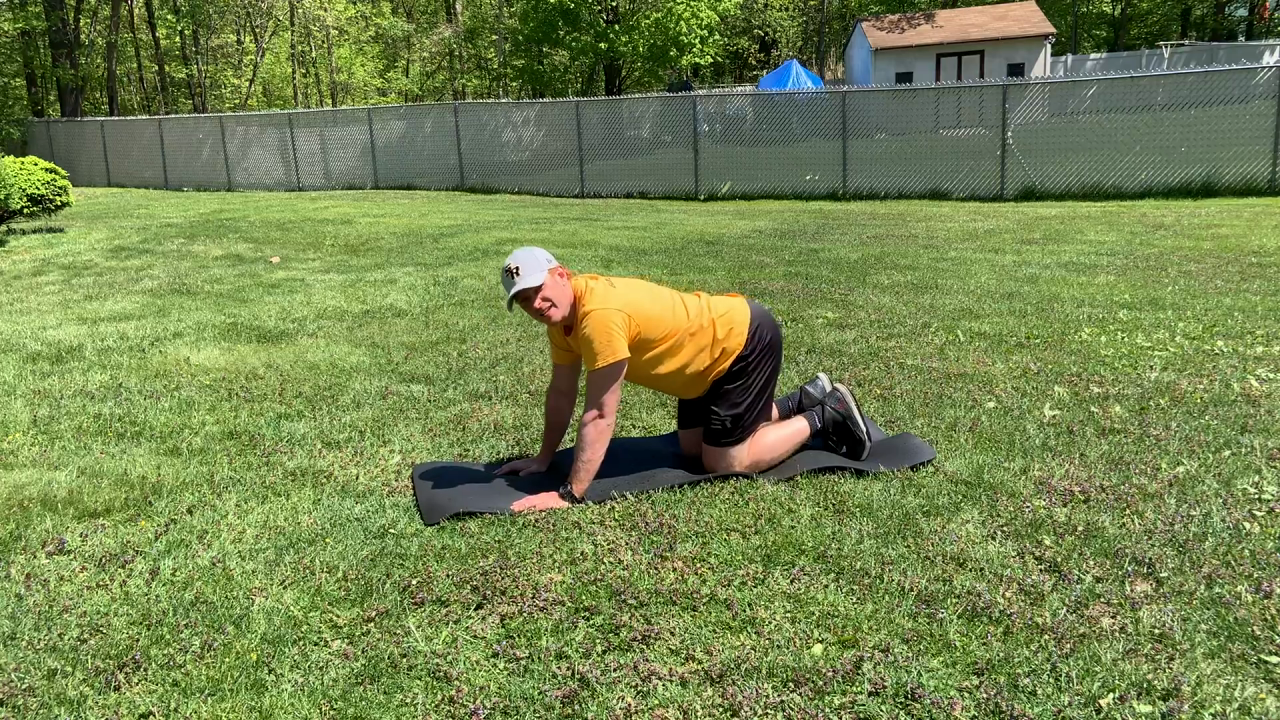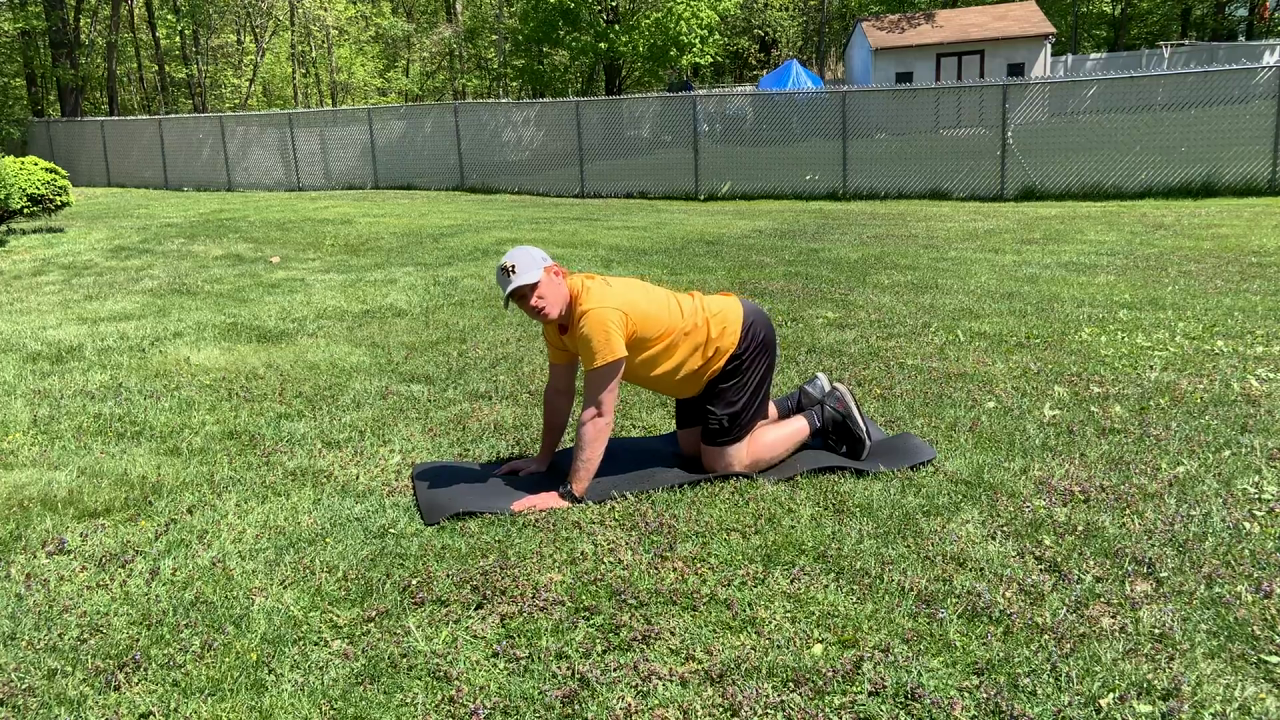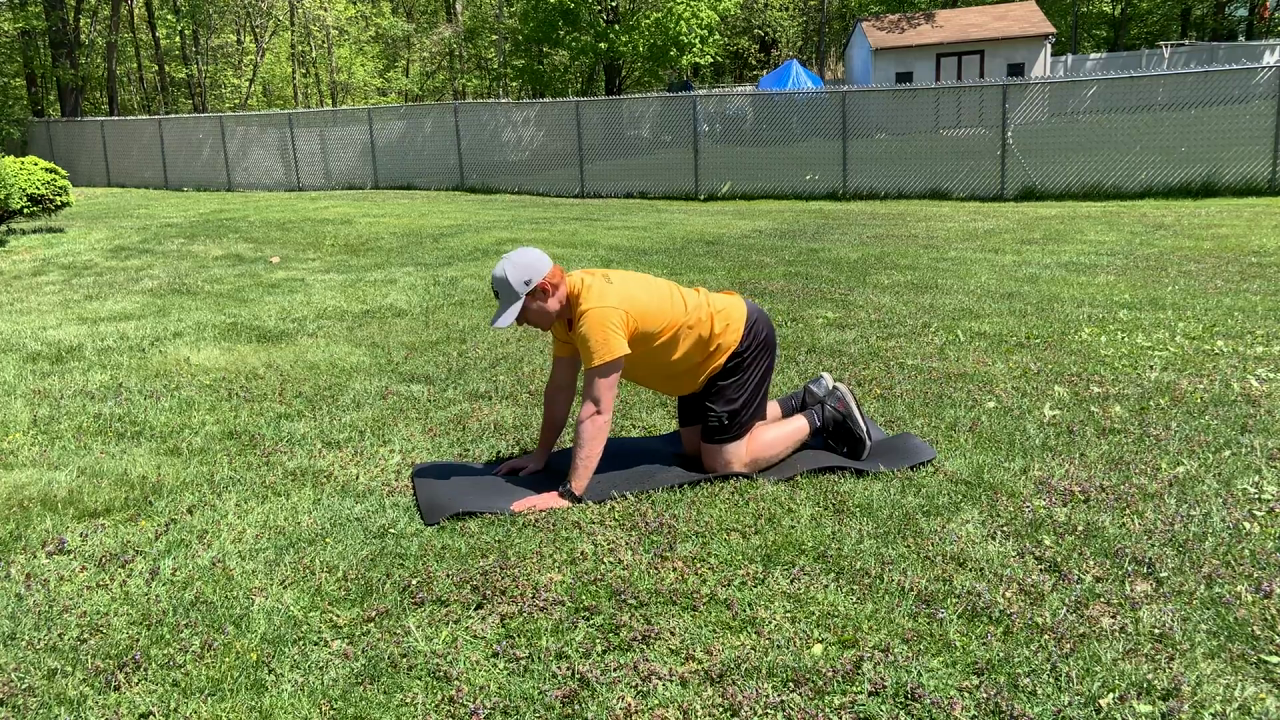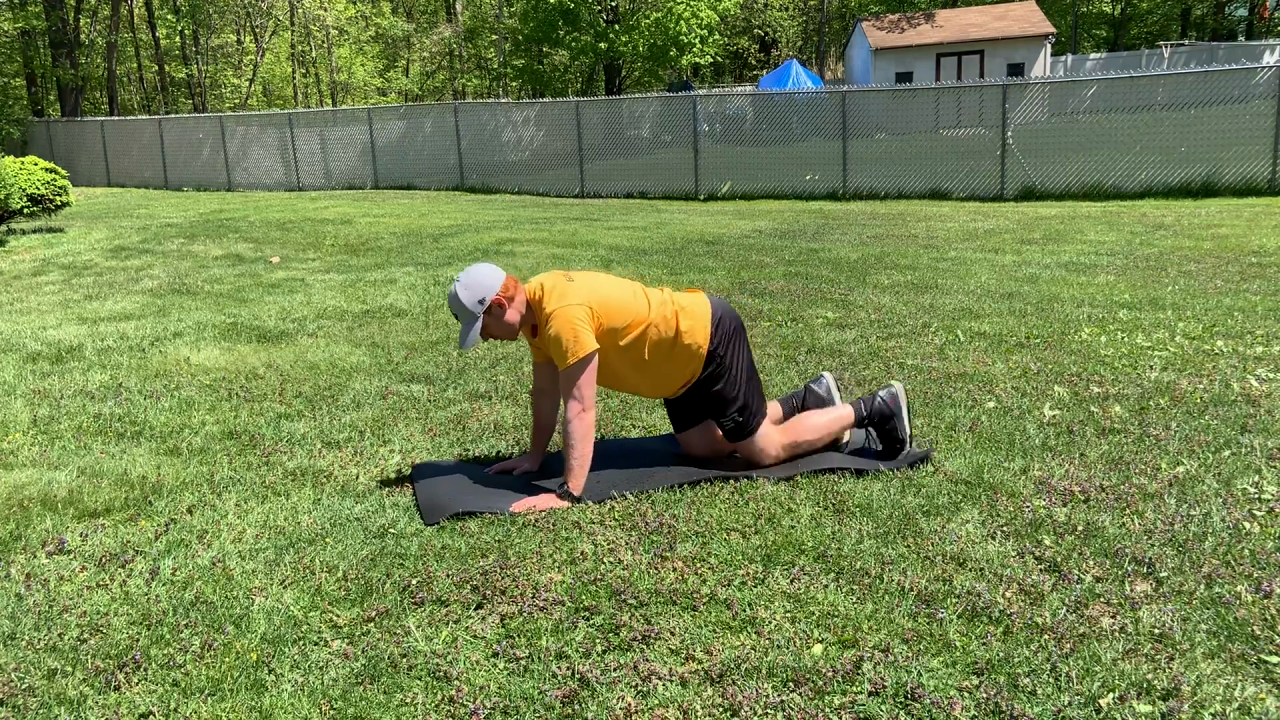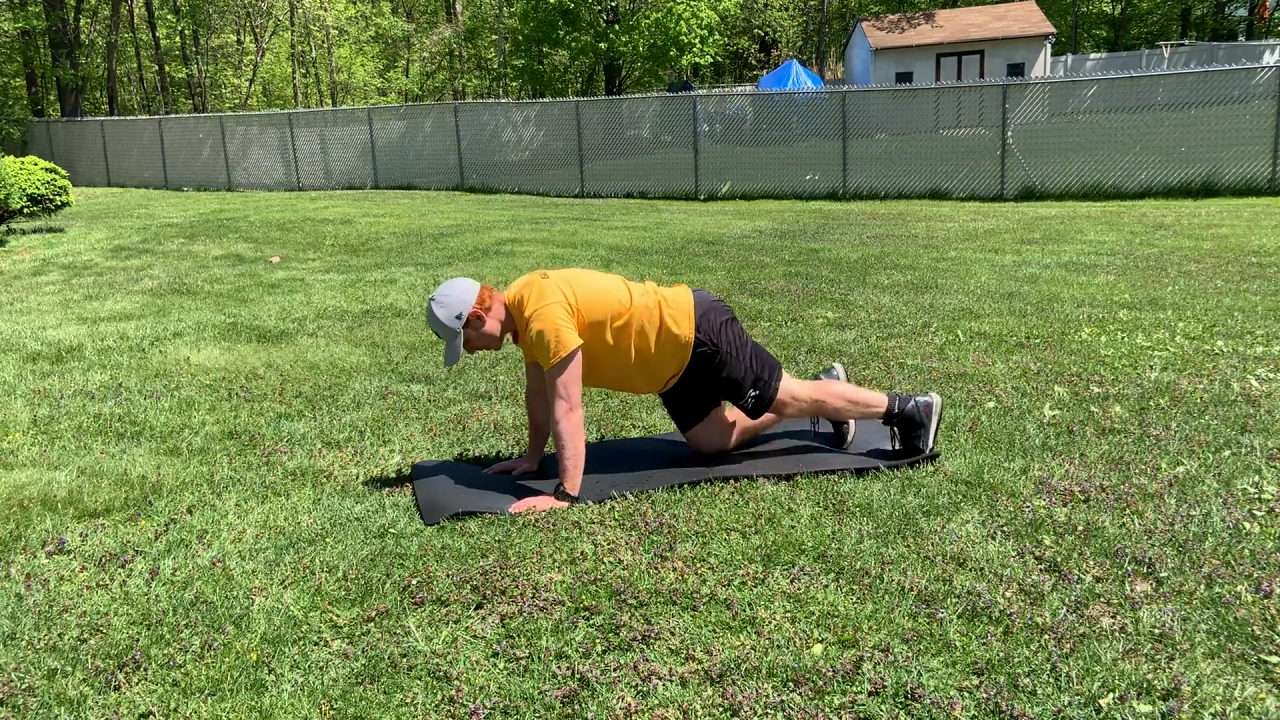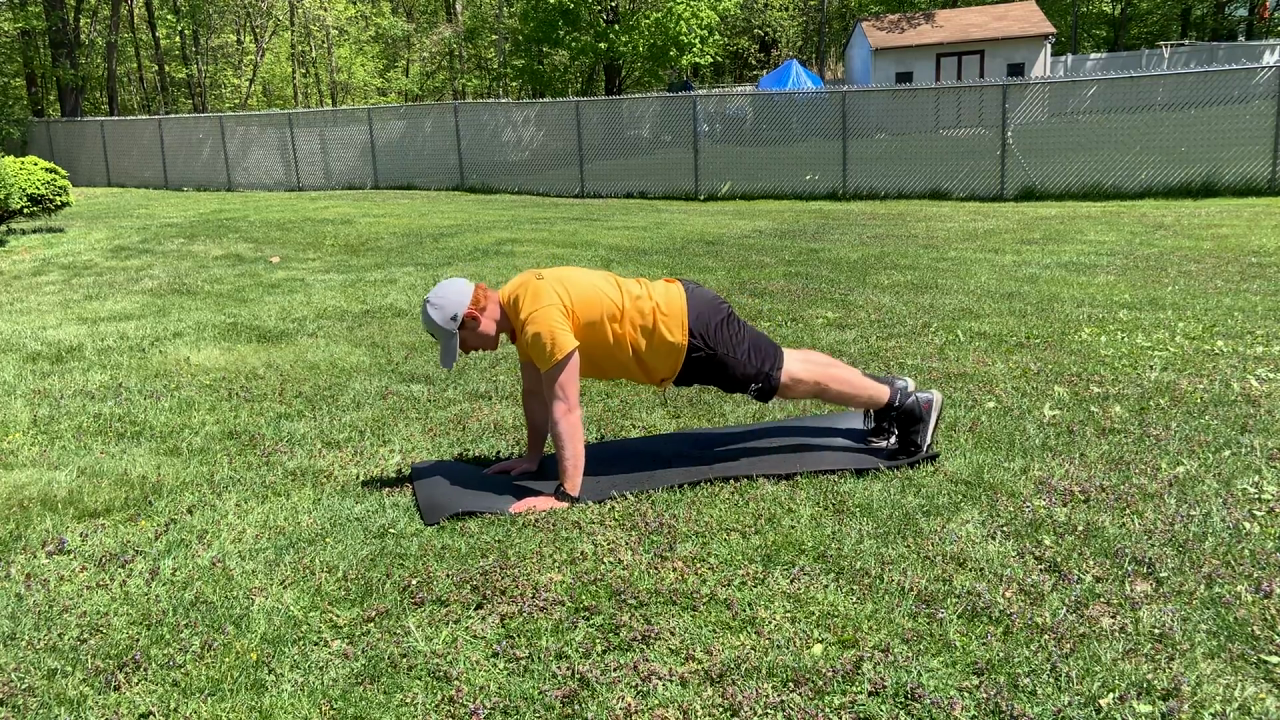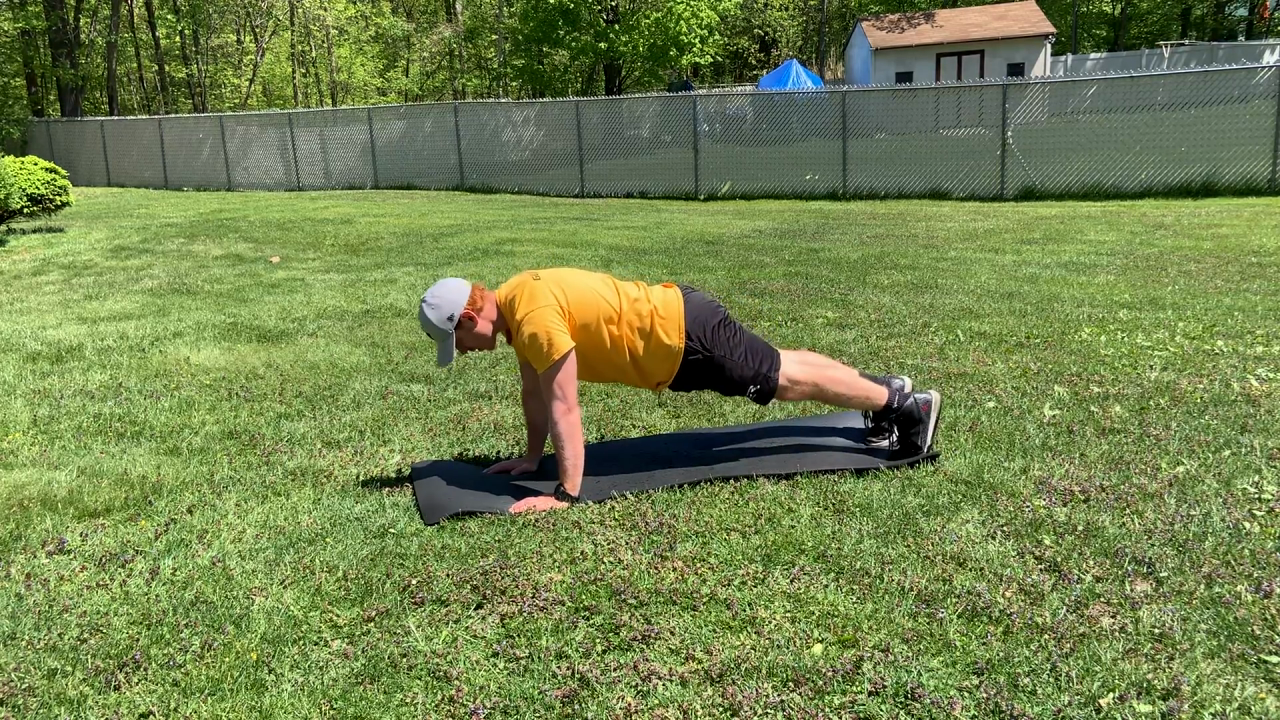
dt=0.5s
person 1, frame 1
left shoulder: (600, 316)
right shoulder: (560, 310)
left elbow: (599, 416)
right elbow: (561, 392)
left wrist: (569, 495)
right wrist: (543, 458)
left hip: (747, 339)
right hip: (717, 341)
left knee: (725, 462)
right knee: (693, 447)
left ankle: (825, 415)
right ankle: (804, 399)
person 1, frame 2
left shoulder: (596, 315)
right shoulder: (556, 310)
left elbow: (598, 415)
right elbow: (559, 391)
left wrist: (570, 494)
right wrist: (543, 459)
left hip: (742, 338)
right hip: (712, 340)
left knee: (724, 462)
right knee: (692, 447)
left ankle: (824, 415)
right ankle: (803, 399)
person 1, frame 3
left shoulder: (597, 314)
right shoulder: (565, 304)
left elbow: (596, 412)
right elbow: (560, 388)
left wrist: (569, 493)
right wrist: (540, 455)
left hip: (740, 338)
right hip: (710, 342)
left knee: (725, 460)
right knee: (694, 445)
left ankle: (824, 414)
right ankle: (807, 399)
person 1, frame 4
left shoulder: (562, 315)
right shoulder: (534, 306)
left elbow: (580, 410)
right elbow: (545, 393)
left wrist: (569, 493)
right wrist: (534, 456)
left hip: (709, 338)
right hip: (688, 346)
left knee: (763, 449)
right knee: (699, 447)
left ankle: (874, 409)
right ankle: (809, 399)
person 1, frame 5
left shoulder: (542, 315)
right shoulder: (521, 304)
left elbow: (566, 409)
right elbow: (538, 391)
left wrist: (565, 493)
right wrist: (531, 457)
left hip: (696, 333)
right hip: (678, 344)
left knee: (786, 399)
right knee: (709, 442)
left ankle: (909, 408)
right ankle: (823, 393)
person 1, frame 6
left shoulder: (538, 317)
right shoulder: (517, 301)
left elbow: (564, 408)
right elbow: (534, 390)
left wrist: (567, 493)
right wrist: (531, 456)
left hip: (690, 332)
right hip: (678, 310)
left knee: (792, 380)
right knee: (783, 366)
left ankle: (906, 404)
right ankle: (889, 391)
person 1, frame 7
left shoulder: (533, 317)
right shoulder: (513, 299)
left elbow: (563, 408)
right elbow: (534, 387)
left wrist: (566, 493)
right wrist: (531, 456)
left hip: (686, 336)
right hip: (673, 319)
left knee: (787, 381)
right knee: (779, 366)
left ankle: (907, 405)
right ankle: (884, 387)
